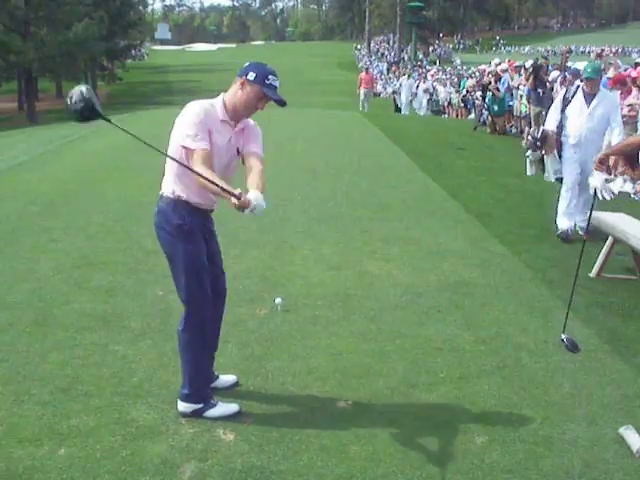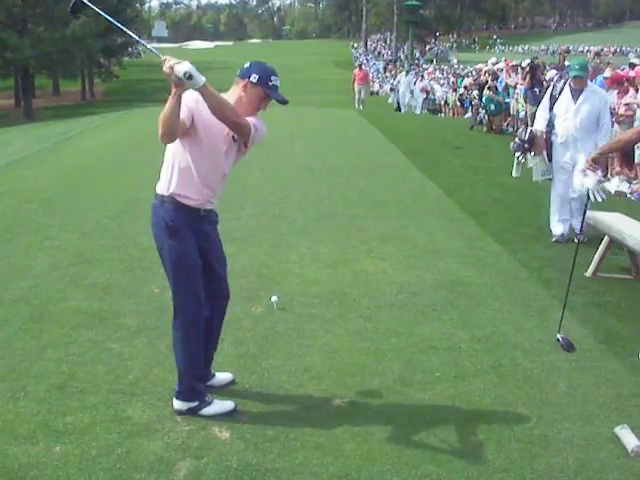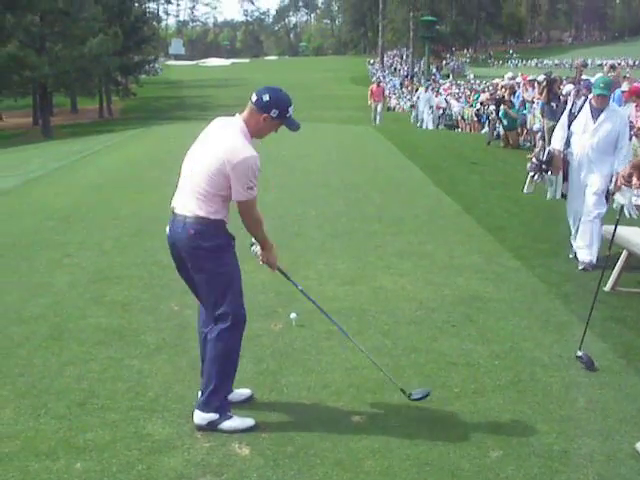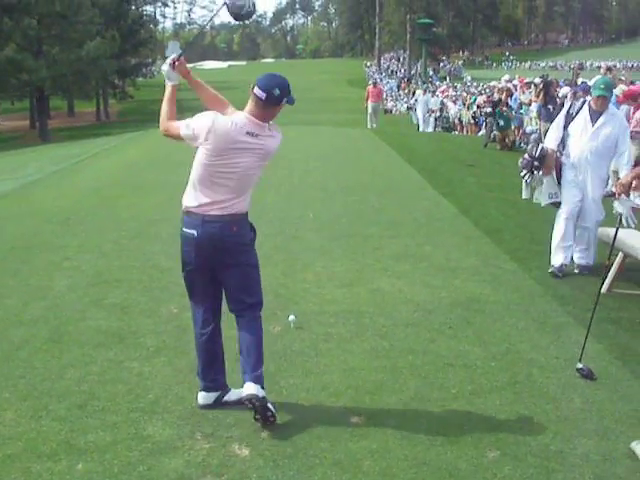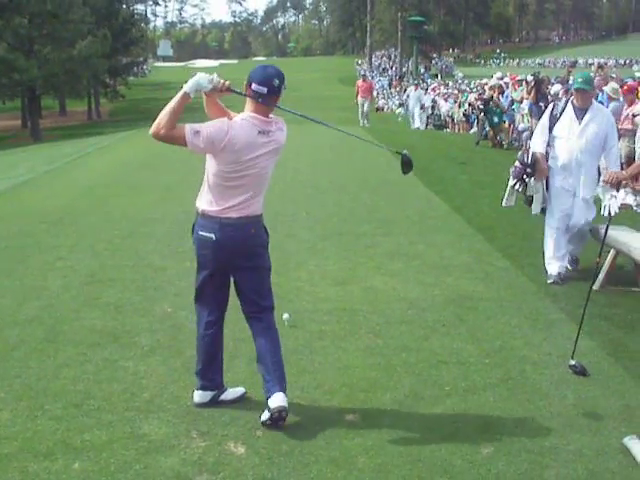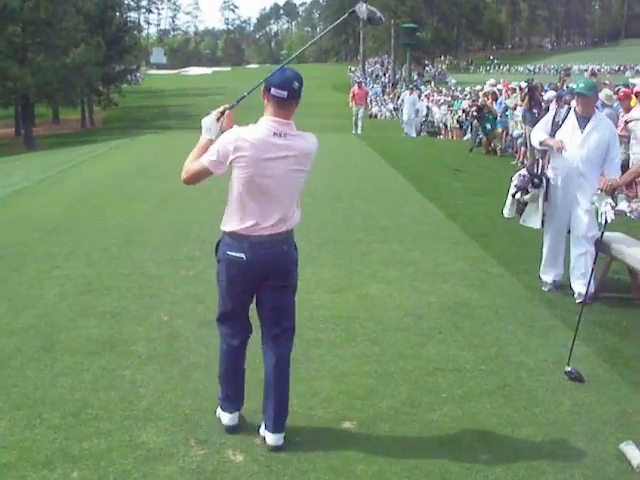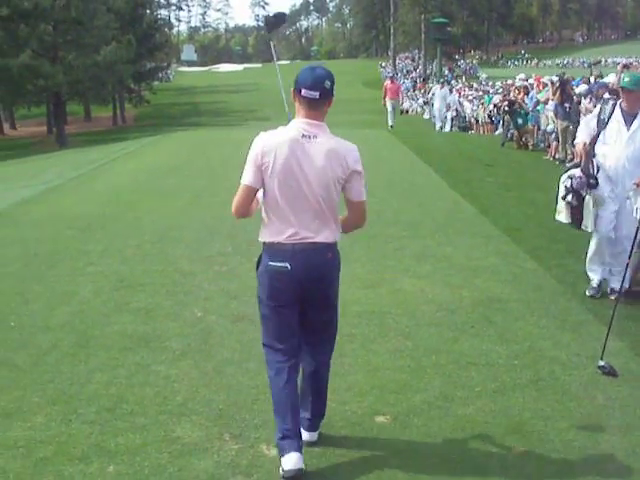
dt=0.4s
person 1, frame 1
left shoulder: (250, 130)
right shoulder: (199, 112)
left elbow: (254, 166)
right elbow: (199, 169)
left wrist: (255, 195)
right wrist: (232, 192)
left hip: (199, 216)
right hip: (178, 216)
left knee: (213, 295)
right knee: (198, 304)
left ankle: (202, 374)
right ankle: (193, 398)
person 1, frame 2
left shoulder: (254, 127)
right shoulder: (192, 103)
left elbow: (233, 121)
right elbow: (166, 135)
left wrist: (200, 84)
right wrist: (178, 90)
left hip: (205, 216)
right hip: (172, 214)
left knee: (217, 296)
right knee: (190, 306)
left ankle: (201, 372)
right ankle: (189, 395)
person 1, frame 3
left shoulder: (221, 125)
right shoulder: (244, 156)
right elbow: (248, 213)
left wrist: (266, 242)
right wrist: (266, 248)
left hip: (184, 229)
right hip: (205, 236)
left knee: (214, 311)
right knee: (229, 319)
left ankle: (216, 388)
right ankle: (210, 409)
person 1, frame 4
left shoulder: (212, 125)
right shoulder: (272, 140)
left elbow: (167, 127)
right elbow: (229, 111)
left wrist: (177, 80)
right wrist: (188, 78)
left hip: (195, 228)
right hip: (235, 231)
left knee: (205, 312)
right knee: (248, 311)
left ankle: (210, 387)
right ankle: (252, 384)
person 1, frame 5
left shoulder: (224, 134)
right shoulder: (279, 132)
left elbow: (159, 131)
left wrist: (190, 89)
right wrist: (210, 95)
left hip: (211, 230)
right hip: (251, 231)
left knee: (210, 312)
right knee: (261, 314)
left ankle: (207, 387)
right ankle: (276, 392)
person 1, frame 6
left shoulder: (238, 140)
right shoulder: (308, 145)
left elbow: (188, 175)
left wrist: (209, 134)
left hip: (238, 248)
right hip: (281, 249)
left knee: (232, 329)
right knee: (278, 338)
left ankle: (229, 408)
right ankle: (274, 427)
person 1, frame 7
left shoulder: (267, 143)
right shoulder: (347, 153)
left elbow: (240, 210)
right elbow: (358, 218)
left hip: (277, 260)
right hip: (324, 259)
left knee: (280, 352)
right knee: (318, 347)
left ankle: (291, 447)
right ankle: (310, 424)
person 2, frame 1
left shoulder: (609, 100)
left elbow: (616, 126)
right elbow: (554, 112)
right wrist: (550, 132)
left hip: (593, 150)
right hip: (570, 147)
left knee: (587, 188)
right knee: (570, 184)
left ankle: (582, 222)
right ankle: (565, 226)
person 2, frame 2
left shoulder: (599, 96)
right shoulder: (556, 90)
left elbow: (605, 125)
right elbow: (543, 112)
right wrist: (539, 133)
left hip: (585, 150)
right hip: (560, 148)
left knee: (579, 190)
right knee: (560, 190)
left ankle: (578, 226)
right ankle: (560, 229)
person 2, frame 3
left shoulder: (619, 116)
left elbow: (622, 148)
right elbow: (561, 130)
left wrist: (621, 173)
right wrist: (556, 153)
left hip: (600, 170)
right hip: (575, 167)
left knee: (592, 213)
right knee: (575, 210)
left ankle: (586, 256)
right ankle: (577, 245)
person 2, frame 4
left shoulder: (618, 120)
left elbow: (624, 152)
right elbow: (556, 131)
right wrist: (550, 155)
left hip: (596, 176)
right hip: (570, 170)
left knee: (589, 219)
right knee: (567, 214)
left ankle: (583, 259)
right ankle: (559, 260)
person 2, frame 5
left shoulder: (604, 116)
right shoulder: (556, 109)
left elbow: (611, 149)
right elbow: (540, 135)
right wrist: (540, 160)
left hip: (585, 177)
right hip: (558, 174)
left knee: (580, 222)
right knee: (556, 221)
left ankle: (572, 251)
right ankle: (556, 267)
person 2, frame 6
left shoulder: (606, 126)
left elbow: (612, 160)
right elbow: (536, 133)
right wrist: (550, 140)
left hip: (587, 187)
right hip: (559, 184)
left knee: (584, 236)
right knee: (554, 231)
left ankle: (582, 287)
right ankle: (550, 276)
person 2, frame 7
right shoulder: (604, 111)
right elbow: (585, 126)
right wrist: (581, 141)
right hip: (605, 183)
right knee: (603, 231)
left ankle: (617, 281)
right ankle: (597, 276)
